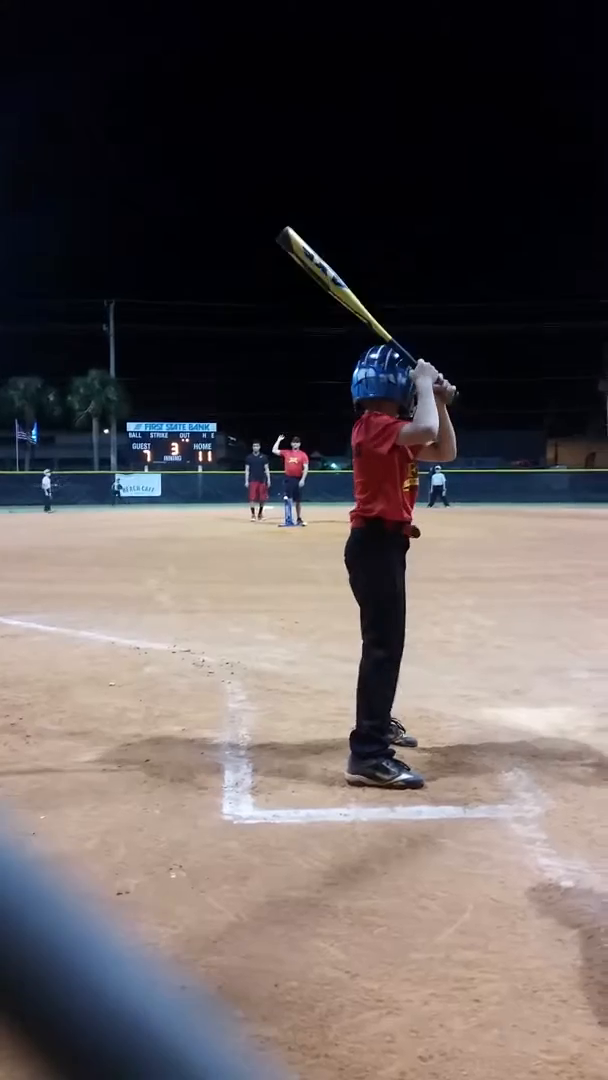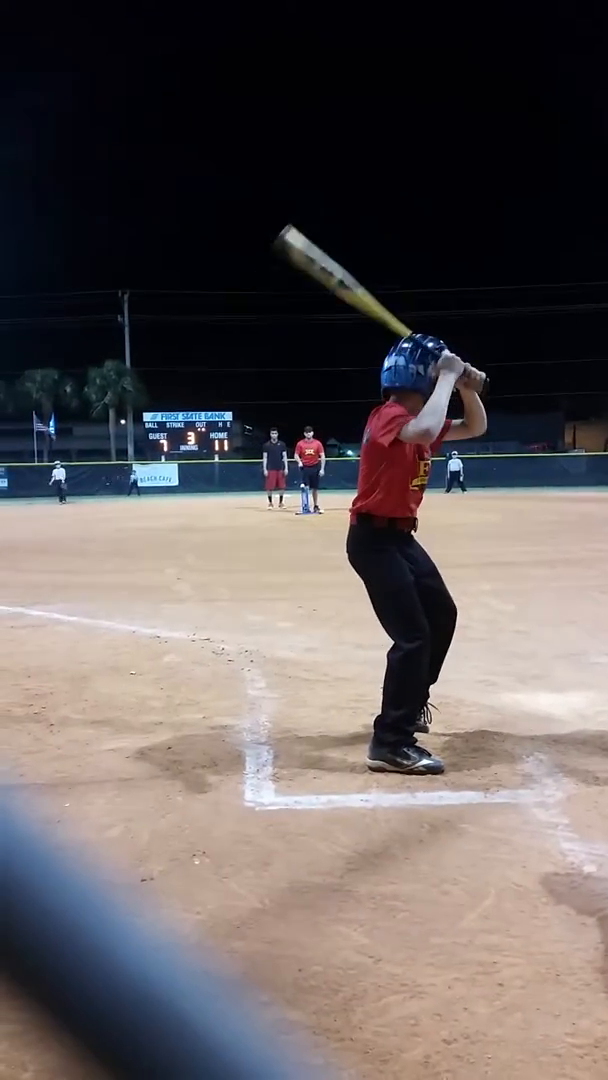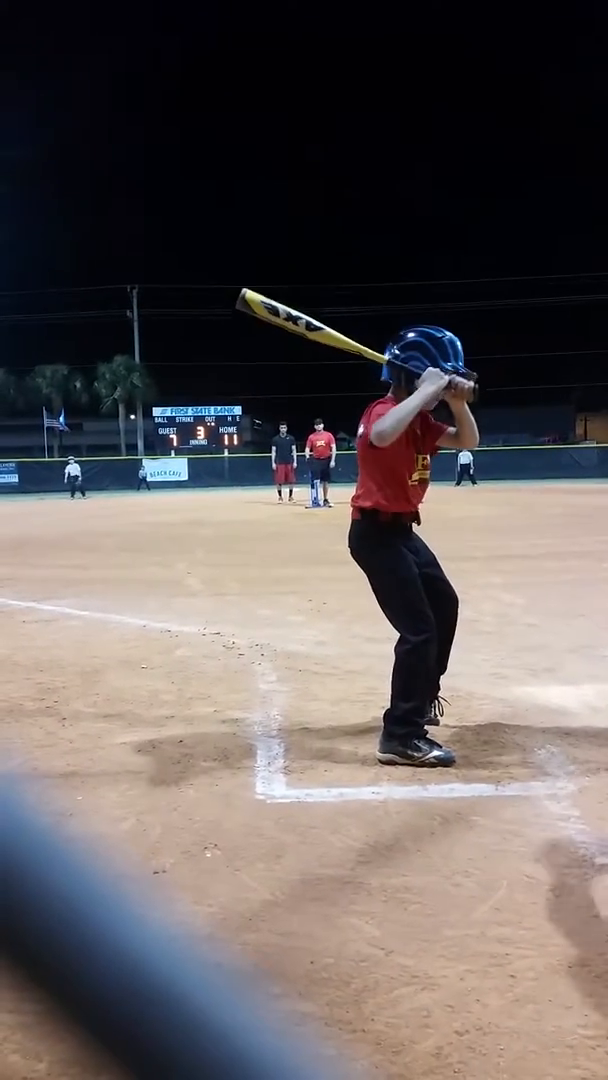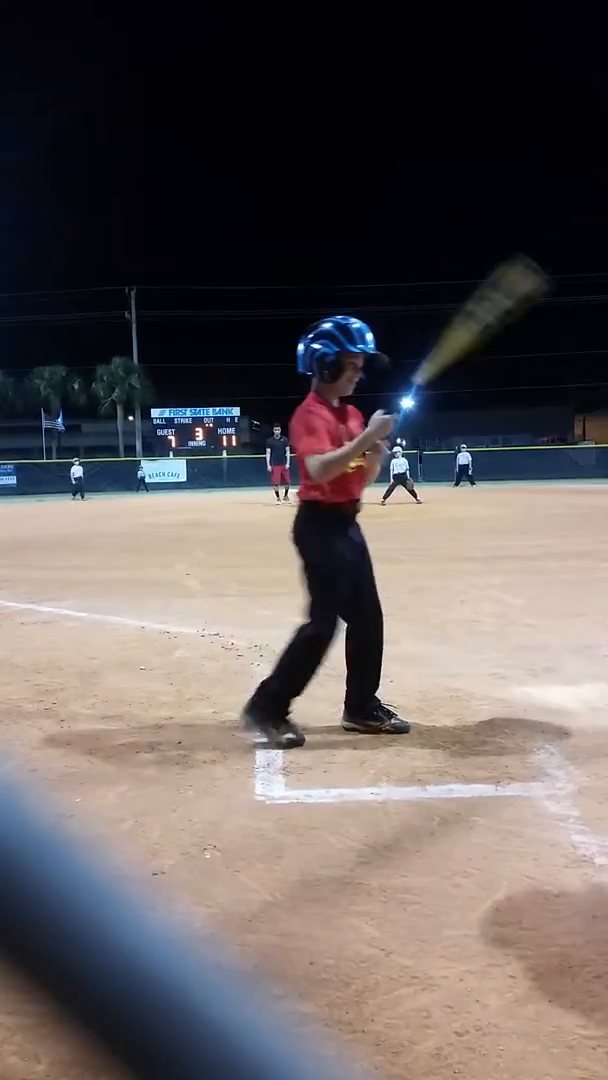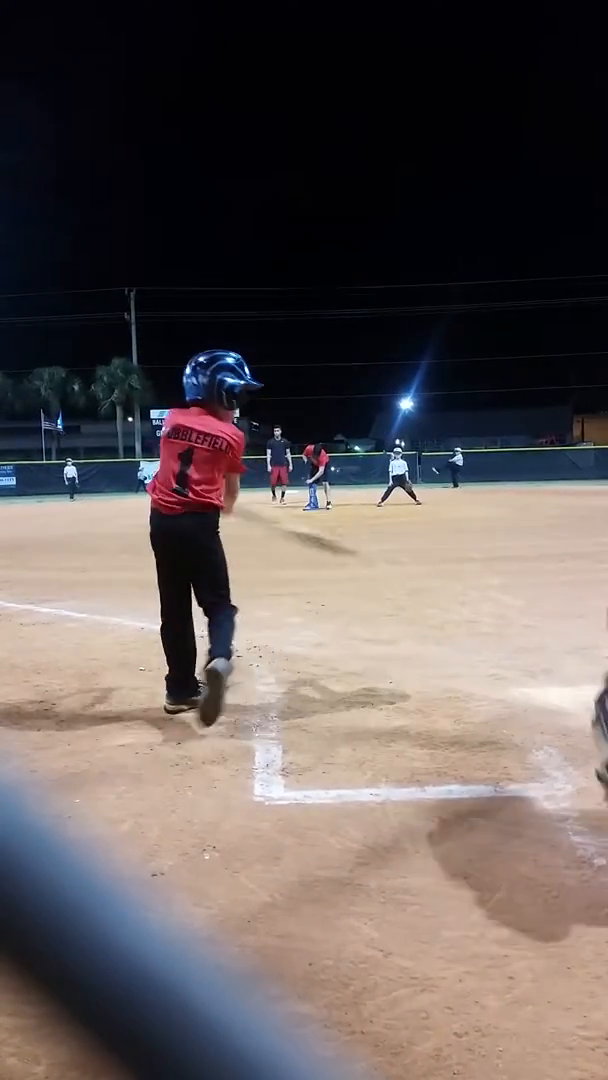
dt=1s
person 1, frame 1
left shoulder: (393, 429)
right shoulder: (373, 424)
left elbow: (445, 452)
right elbow: (425, 429)
left wrist: (440, 401)
right wrist: (424, 382)
left hip: (387, 541)
right hip: (375, 542)
left knee: (387, 638)
right knee: (382, 644)
left ankle: (377, 721)
right ankle: (368, 756)
person 1, frame 2
left shoulder: (415, 418)
right shoulder: (389, 416)
left elbow: (476, 427)
right elbow: (425, 432)
left wrist: (468, 389)
right wrist: (448, 377)
left hip: (400, 534)
right hip: (373, 538)
left knee: (441, 615)
right knee: (412, 635)
left ankle: (410, 701)
right ankle: (390, 744)
person 1, frame 3
left shoulder: (420, 419)
right shoulder: (382, 412)
left elbow: (468, 441)
right elbow: (382, 437)
left wrist: (457, 401)
right wrist: (425, 392)
left hip: (402, 529)
right hip: (376, 533)
left knee: (444, 606)
right knee: (418, 628)
left ankle: (421, 695)
right ankle: (401, 736)
person 1, frame 4
left shoulder: (351, 414)
right shoulder: (310, 414)
left elbow: (361, 477)
right elbow: (320, 471)
left wrist: (375, 455)
right wrist: (367, 437)
left hip: (346, 522)
right hip: (319, 524)
left knee: (368, 616)
right knee: (324, 619)
left ankle: (362, 706)
right ankle: (265, 708)
person 1, frame 5
left shoulder: (173, 420)
right shoulder: (232, 436)
right elbow: (230, 493)
right wrist: (225, 503)
left hip: (161, 521)
right hip: (198, 524)
left knee: (174, 606)
right knee: (218, 605)
left ankle: (181, 687)
right ankle: (220, 659)
